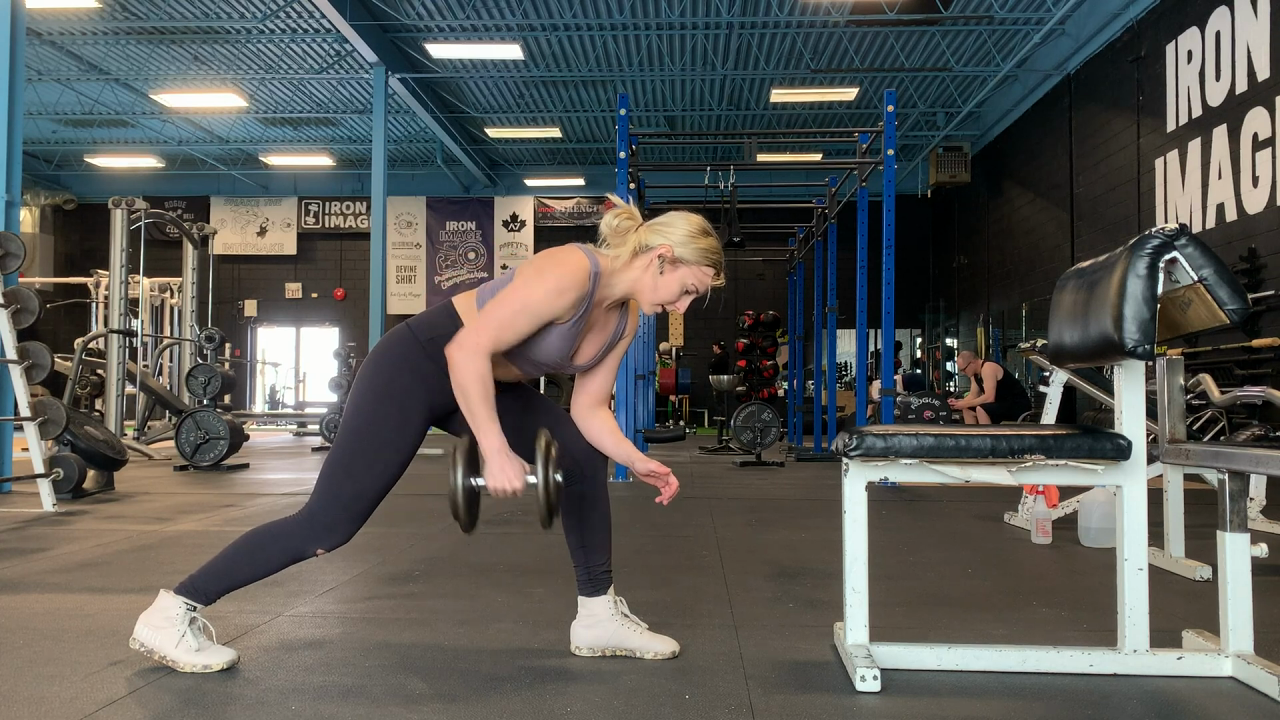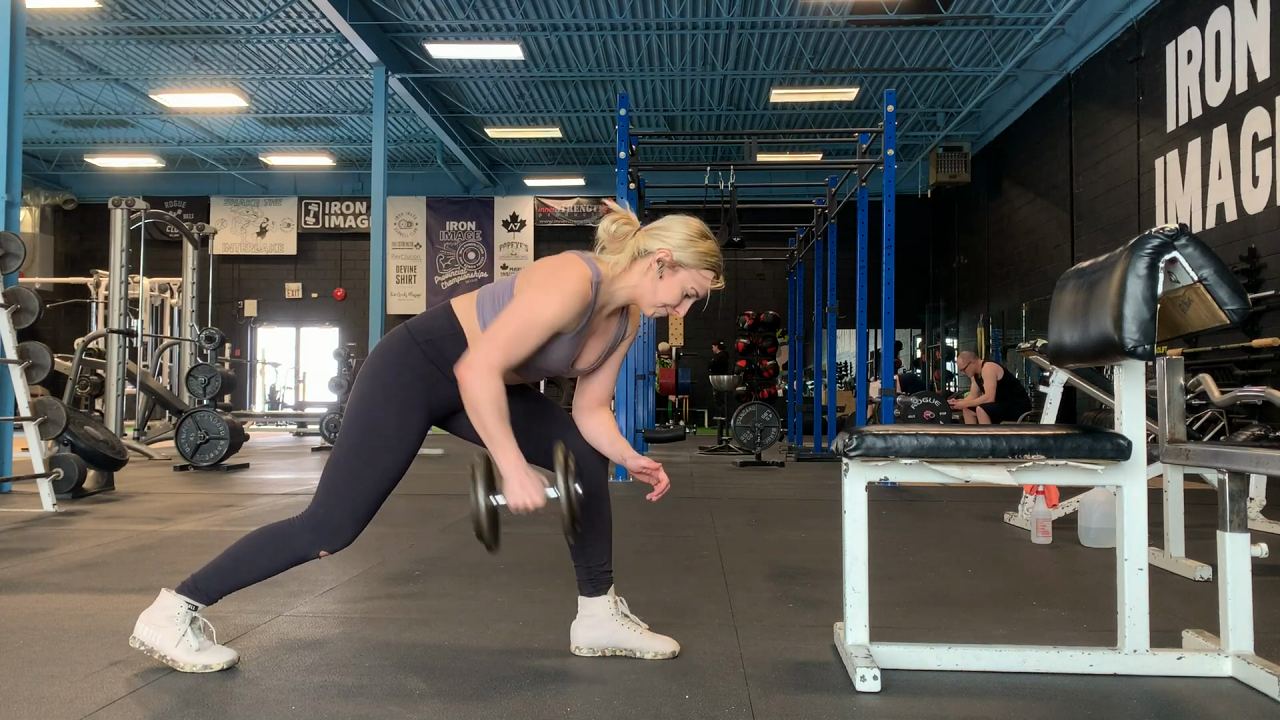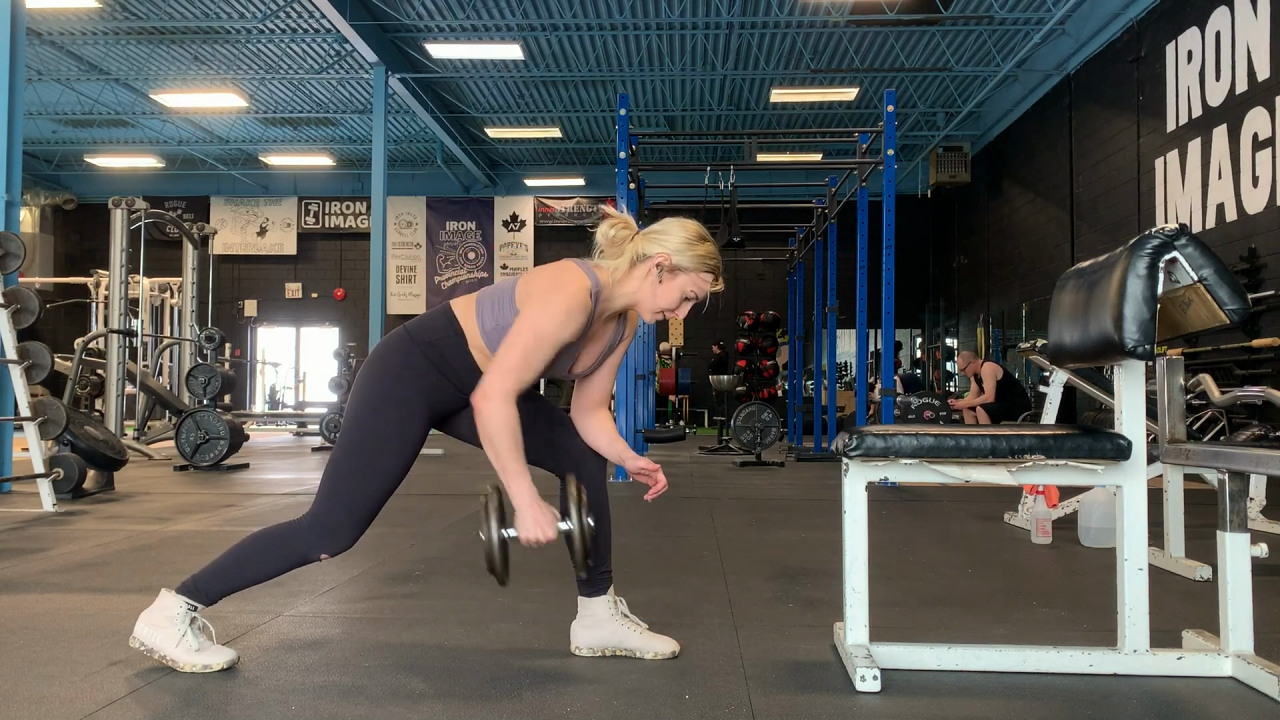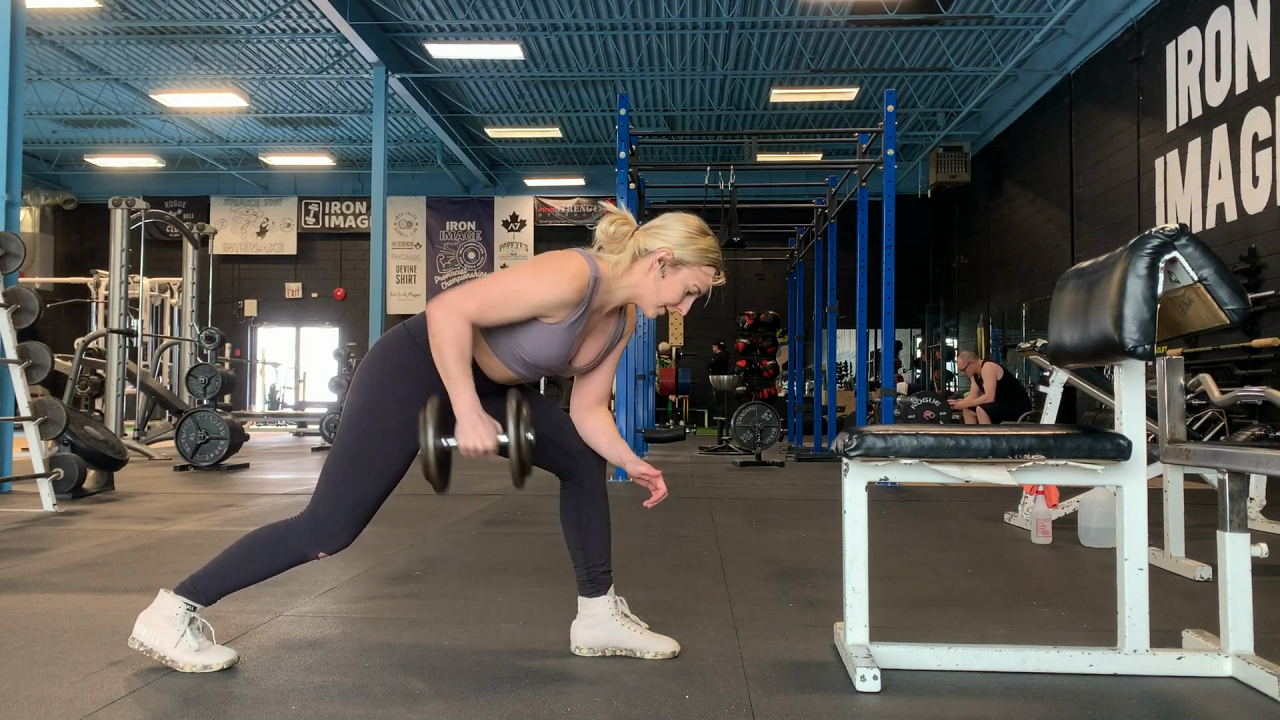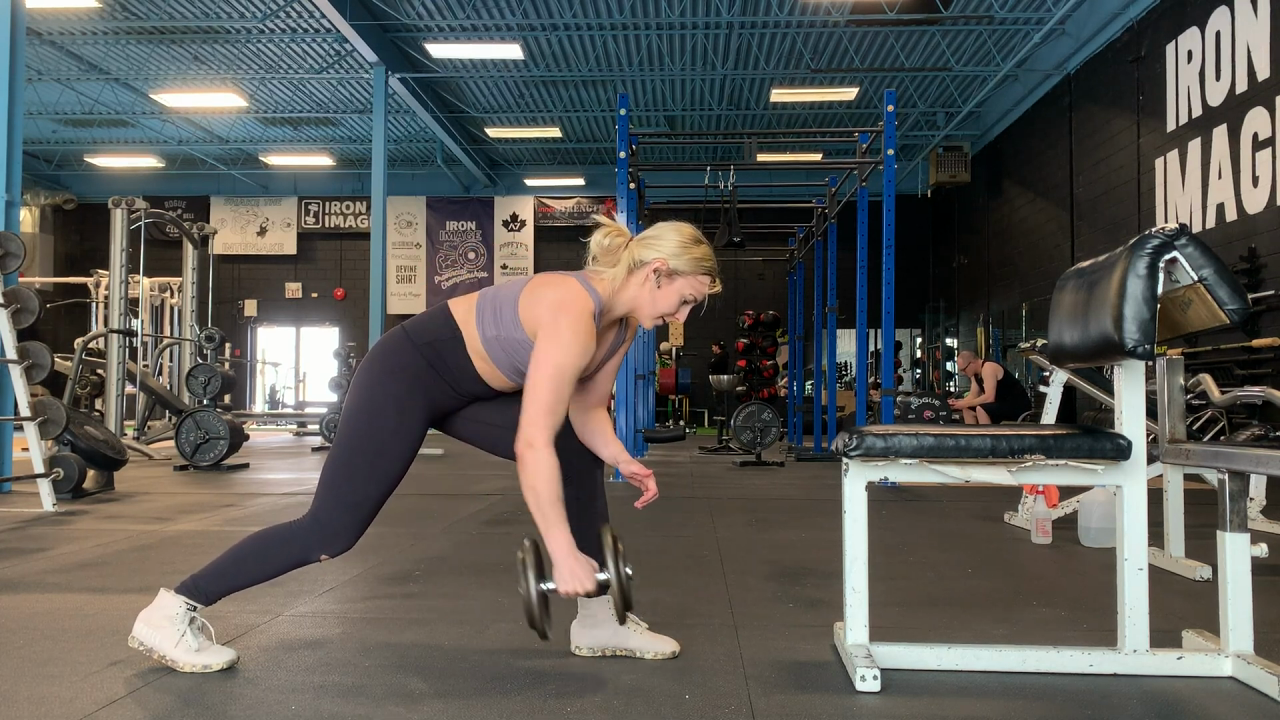
dt=1s
person 1, frame 1
left shoulder: (626, 318)
right shoulder: (570, 274)
left elbow: (589, 408)
right elbow: (466, 352)
left wrist: (635, 459)
right wrist: (496, 452)
left hip: (474, 376)
right hip: (415, 367)
left knee: (585, 460)
right knee: (329, 524)
left ankle: (598, 618)
right ankle: (171, 614)
person 1, frame 2
left shoulder: (626, 321)
right shoulder: (573, 282)
left elbow: (591, 407)
right elbow: (475, 371)
left wrist: (629, 457)
right wrist: (513, 471)
left hip: (482, 384)
right hip: (414, 368)
left knee: (586, 461)
right knee: (333, 525)
left ankle: (598, 617)
right ankle: (171, 613)
person 1, frame 3
left shoulder: (623, 321)
right shoulder: (571, 294)
left elbow: (588, 409)
right elbow: (492, 401)
left wrist: (628, 458)
right wrist: (527, 503)
left hip: (472, 382)
right hip: (413, 370)
left knee: (584, 460)
right knee: (333, 528)
left ankle: (598, 618)
right ankle: (171, 613)
person 1, frame 4
left shoulder: (622, 319)
right shoulder: (570, 278)
left elbow: (587, 408)
right elbow: (447, 311)
left wrist: (629, 461)
right wrist: (469, 416)
left hip: (481, 383)
right hip: (415, 367)
left knee: (585, 460)
right knee: (331, 525)
left ankle: (598, 617)
right ankle: (169, 613)
person 1, frame 5
left shoulder: (623, 323)
right shoulder: (574, 311)
left elbow: (585, 410)
right elbow: (534, 443)
left wrist: (623, 461)
right wrist: (564, 555)
left hip: (470, 386)
right hip: (410, 370)
left knee: (584, 462)
right knee: (332, 530)
left ankle: (595, 622)
right ankle: (169, 613)
